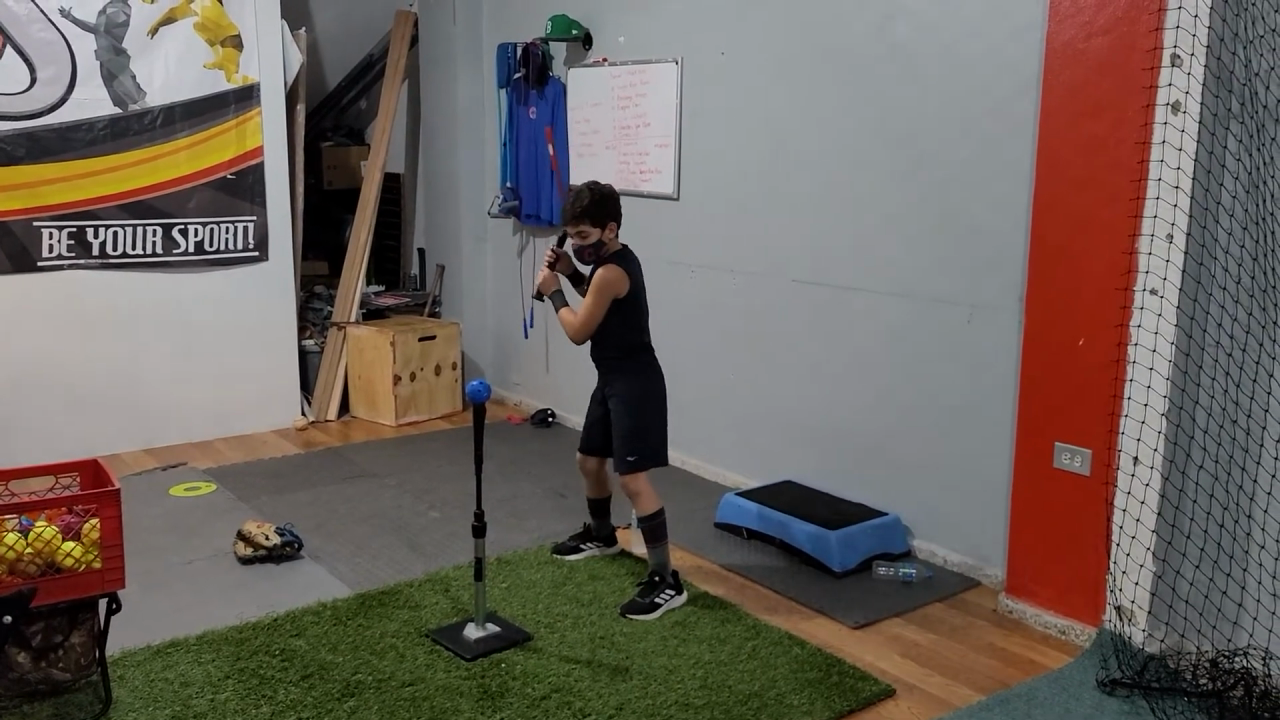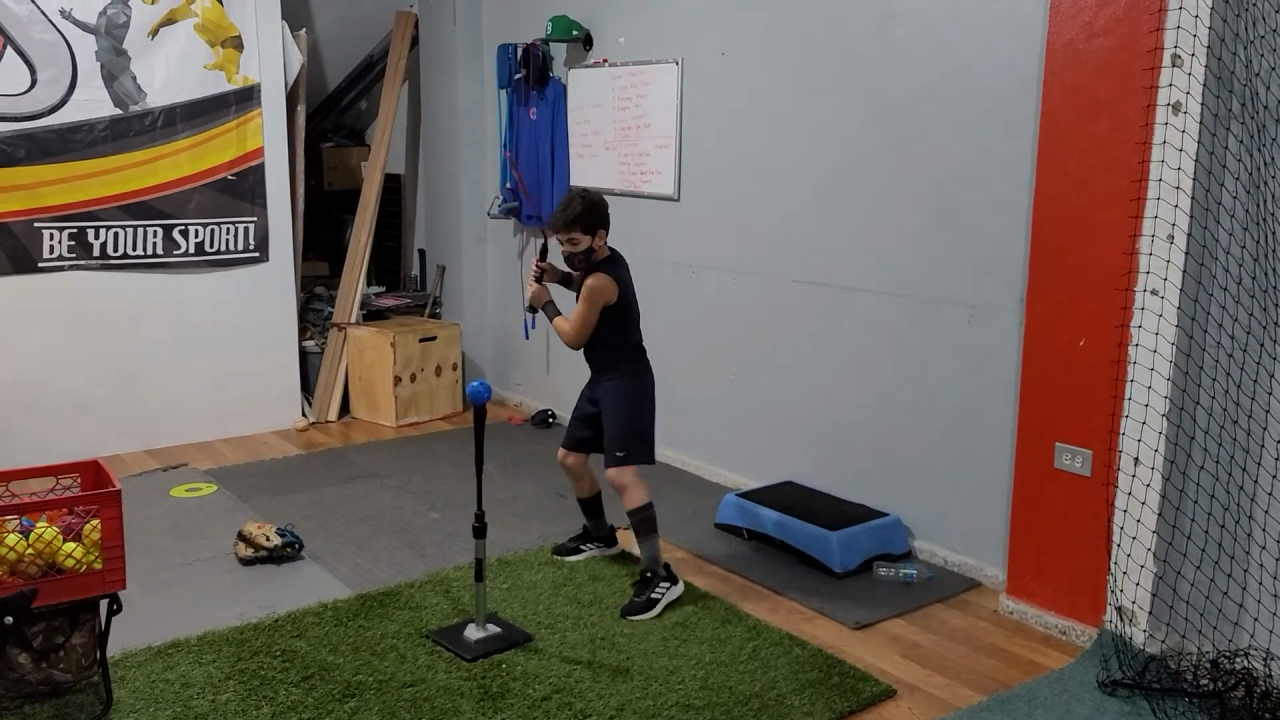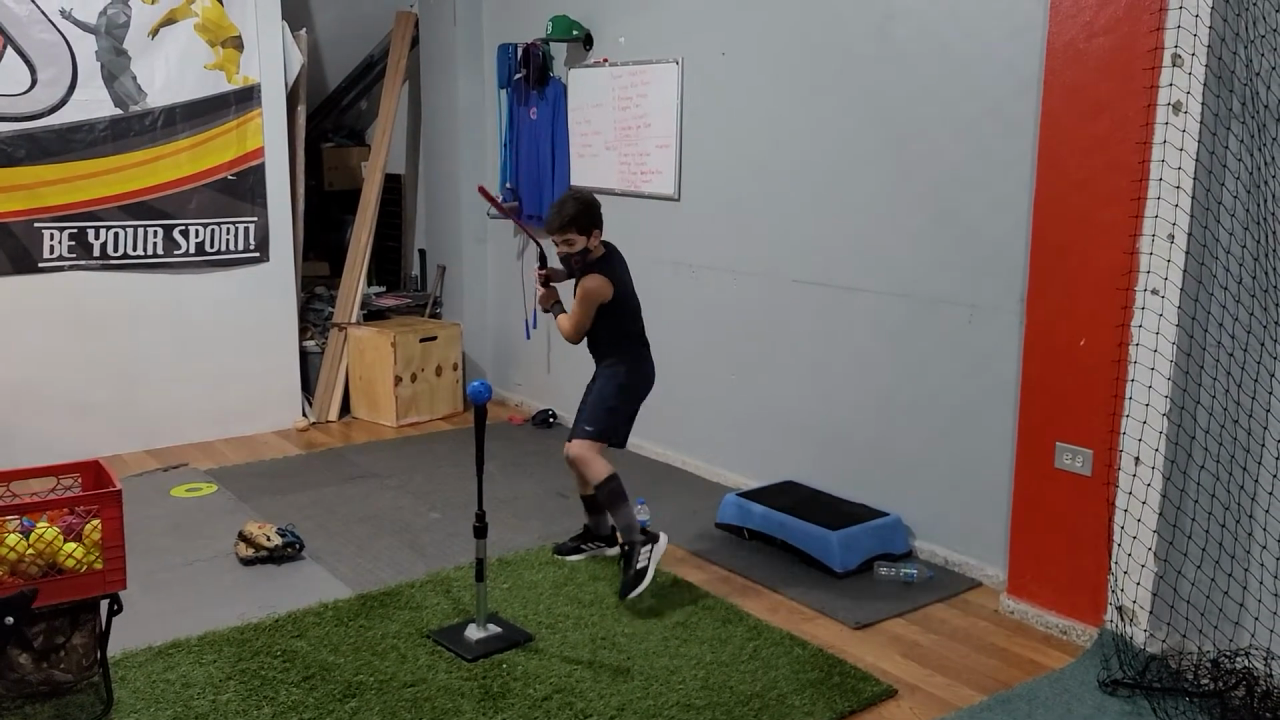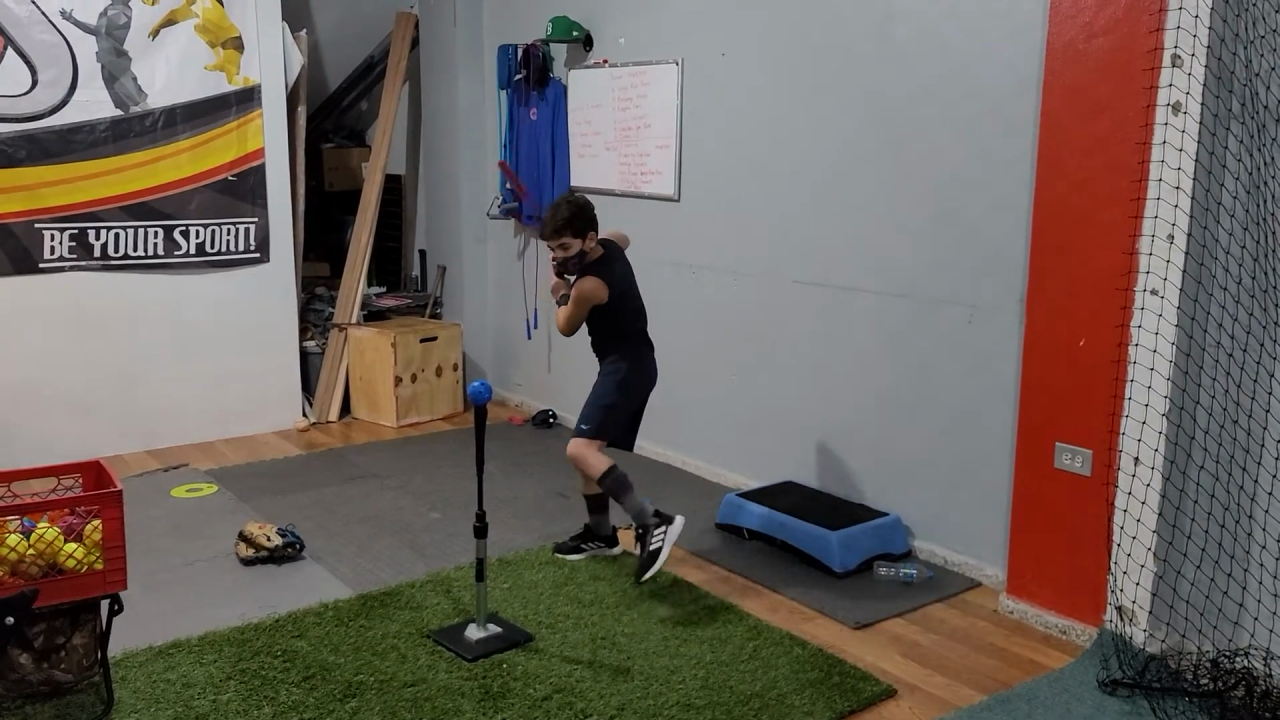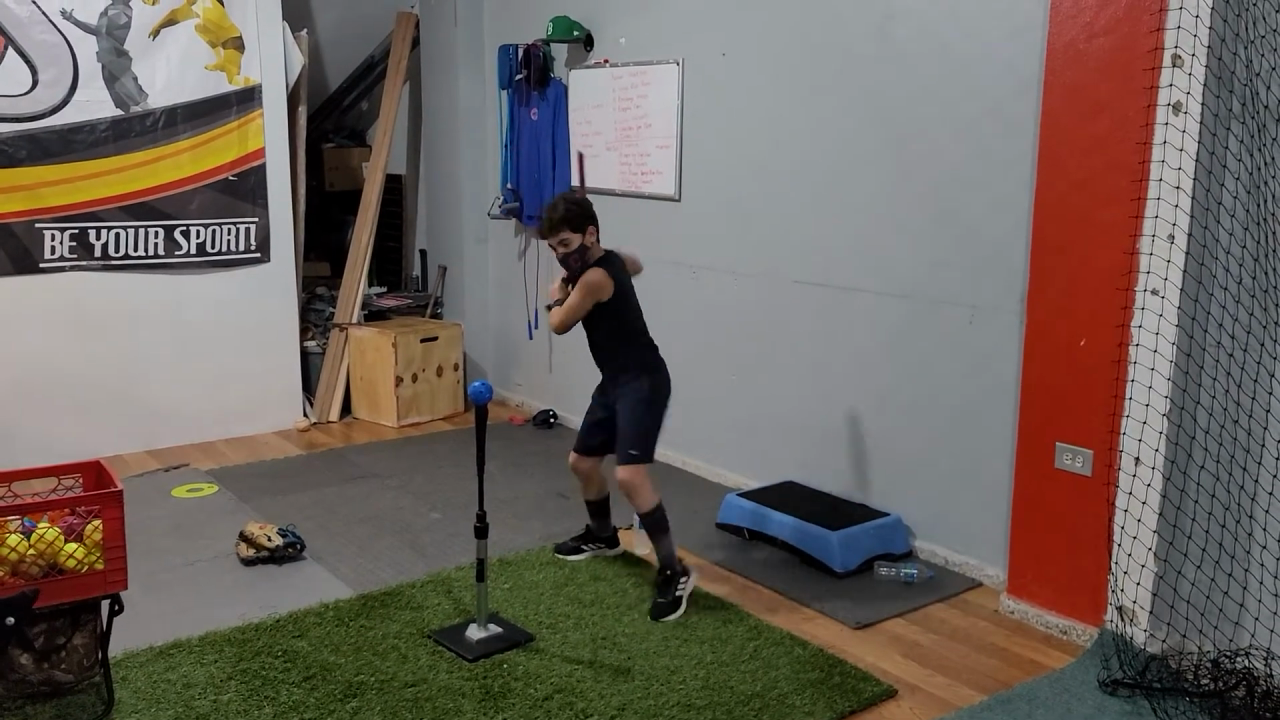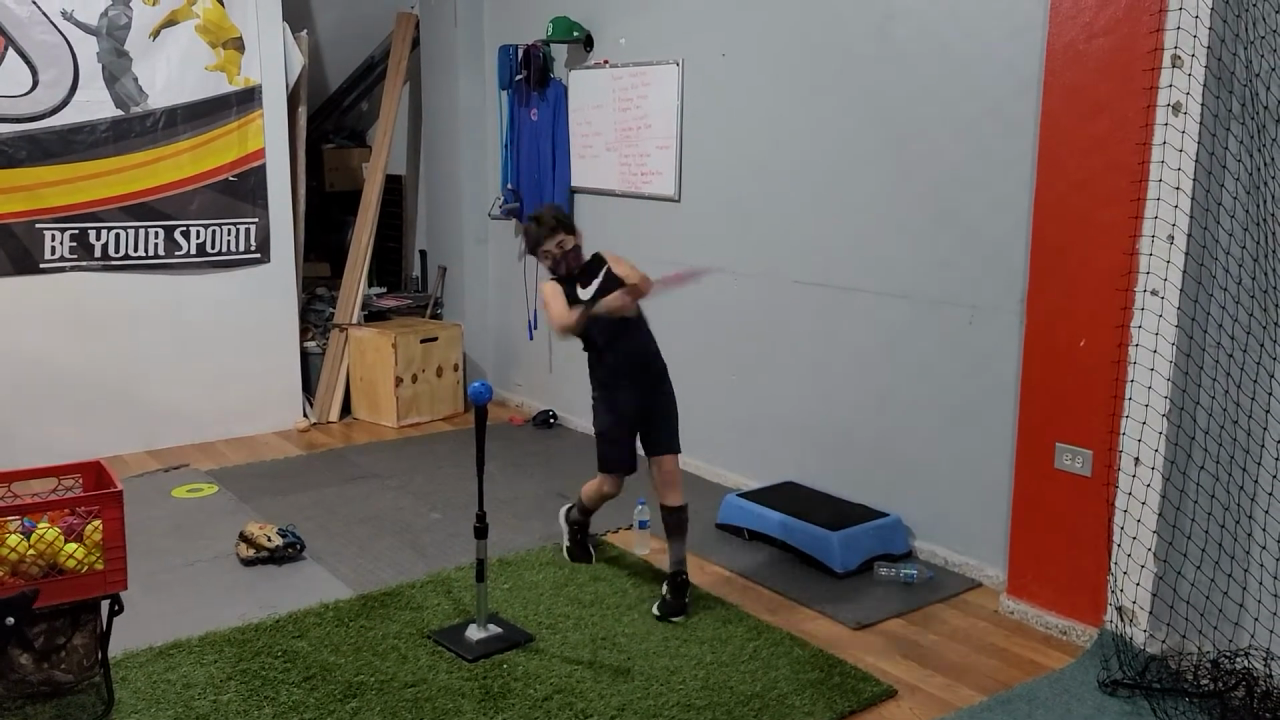
dt=0.2s
person 1, frame 1
left shoulder: (611, 271)
right shoulder: (615, 261)
left elbow: (578, 330)
right elbow: (597, 302)
left wrist: (553, 291)
right wrist: (572, 273)
left hip: (634, 383)
right hip: (613, 379)
left knee: (633, 479)
right knee: (589, 460)
left ankle: (666, 581)
right ankle: (601, 534)
person 1, frame 2
left shoulder: (600, 280)
right shoulder: (604, 261)
left elbow: (574, 337)
left wrist: (545, 303)
right wrist: (560, 276)
left hip: (625, 380)
right hip: (604, 378)
left knee: (621, 474)
right knee: (570, 456)
left ankle: (659, 575)
right ankle: (599, 535)
person 1, frame 3
left shoulder: (594, 282)
right shoulder: (604, 253)
left elbow: (573, 333)
left wrist: (553, 304)
right wrist: (562, 274)
left hip: (625, 368)
right hip: (614, 366)
left knee: (586, 451)
right knee: (573, 450)
left ankle: (639, 540)
right ankle: (600, 534)
person 1, frame 4
left shoulder: (590, 285)
right shoulder: (609, 247)
left elbow: (566, 327)
left wrist: (562, 294)
left hip: (625, 366)
right hip: (627, 363)
left knee: (580, 450)
right knee: (585, 449)
left ankle: (652, 524)
right ankle: (601, 533)
person 1, frame 5
left shoulder: (594, 277)
right shoulder: (609, 258)
left elbow: (559, 325)
right elbow: (634, 266)
left wrist: (556, 300)
left hip: (641, 380)
right hip: (618, 379)
left knee: (629, 474)
right knee: (580, 461)
left ankle: (674, 570)
right ankle: (602, 535)
person 1, frame 6
left shoulder: (608, 263)
right shoulder: (553, 288)
left elbow: (640, 284)
right elbow: (565, 323)
left wrist: (622, 297)
right wrist: (598, 309)
left hip: (652, 379)
right hip: (612, 388)
left knee: (666, 471)
right knee: (610, 482)
left ankle: (678, 574)
right ankle: (576, 520)
